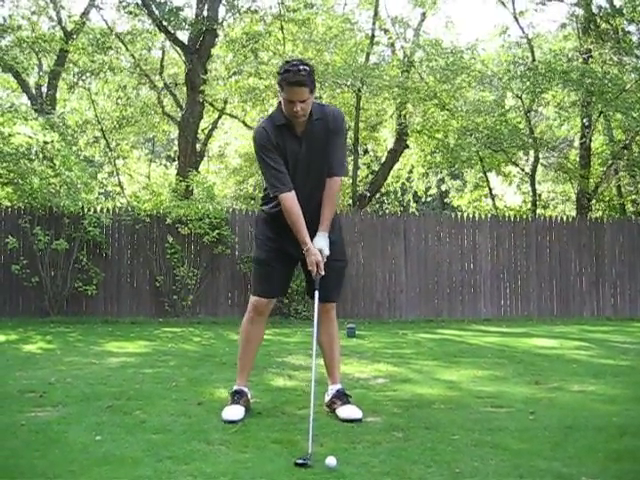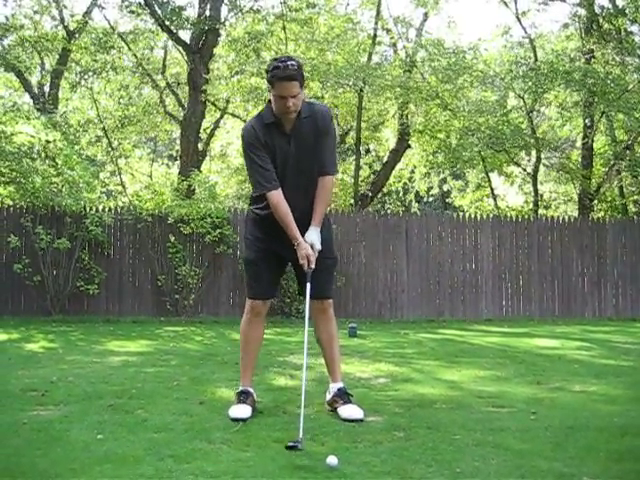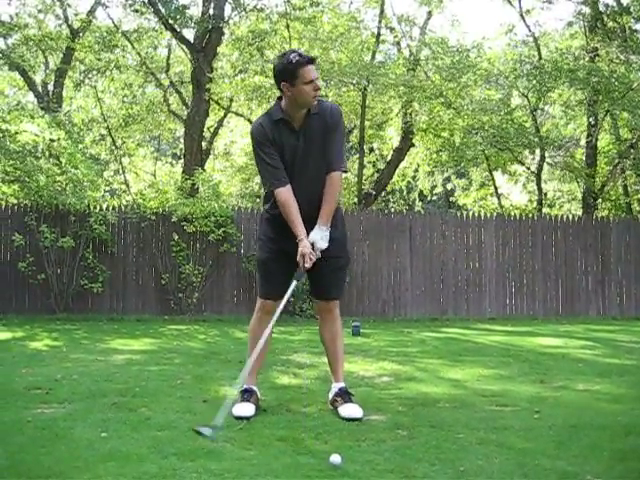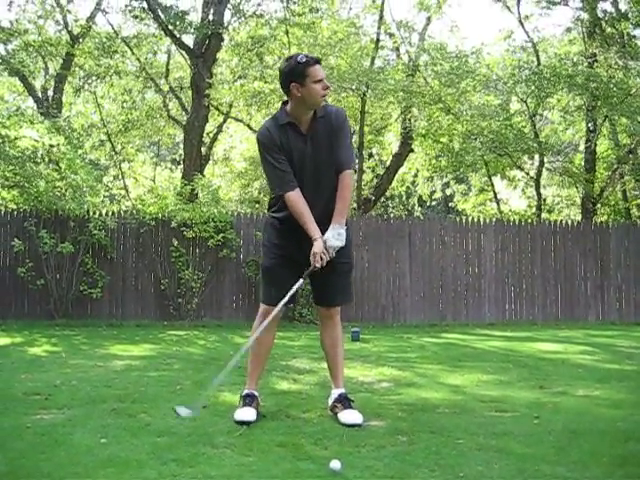
dt=0.4s
person 1, frame 1
left shoulder: (332, 120)
right shoulder: (265, 133)
left elbow: (334, 178)
right elbow: (284, 193)
left wrist: (322, 235)
right wrist: (306, 246)
left hip: (323, 227)
right hip: (276, 228)
left knee: (326, 308)
right knee: (259, 305)
left ankle: (336, 390)
right ankle: (240, 391)
person 1, frame 2
left shoulder: (321, 117)
right shoulder: (254, 131)
left elbow: (326, 176)
right elbow: (271, 191)
left wrist: (313, 231)
right wrist: (297, 242)
left hip: (313, 225)
right hip: (267, 228)
left knee: (323, 305)
right knee: (255, 306)
left ankle: (337, 389)
right ankle: (245, 390)
person 1, frame 3
left shoulder: (330, 115)
right shoulder: (263, 129)
left elbow: (335, 173)
right elbow: (280, 188)
left wrist: (321, 230)
right wrist: (301, 237)
left hip: (326, 226)
right hip: (279, 227)
left knee: (329, 306)
right knee: (266, 305)
left ankle: (339, 388)
right ankle: (250, 388)
person 1, frame 4
left shoulder: (335, 119)
right shoulder: (270, 134)
left elbow: (346, 173)
right elbow: (289, 192)
left wrist: (335, 229)
right wrist: (314, 238)
left hip: (332, 232)
right hip: (285, 232)
left knee: (331, 312)
right knee: (269, 310)
left ankle: (338, 394)
right ankle: (250, 393)
